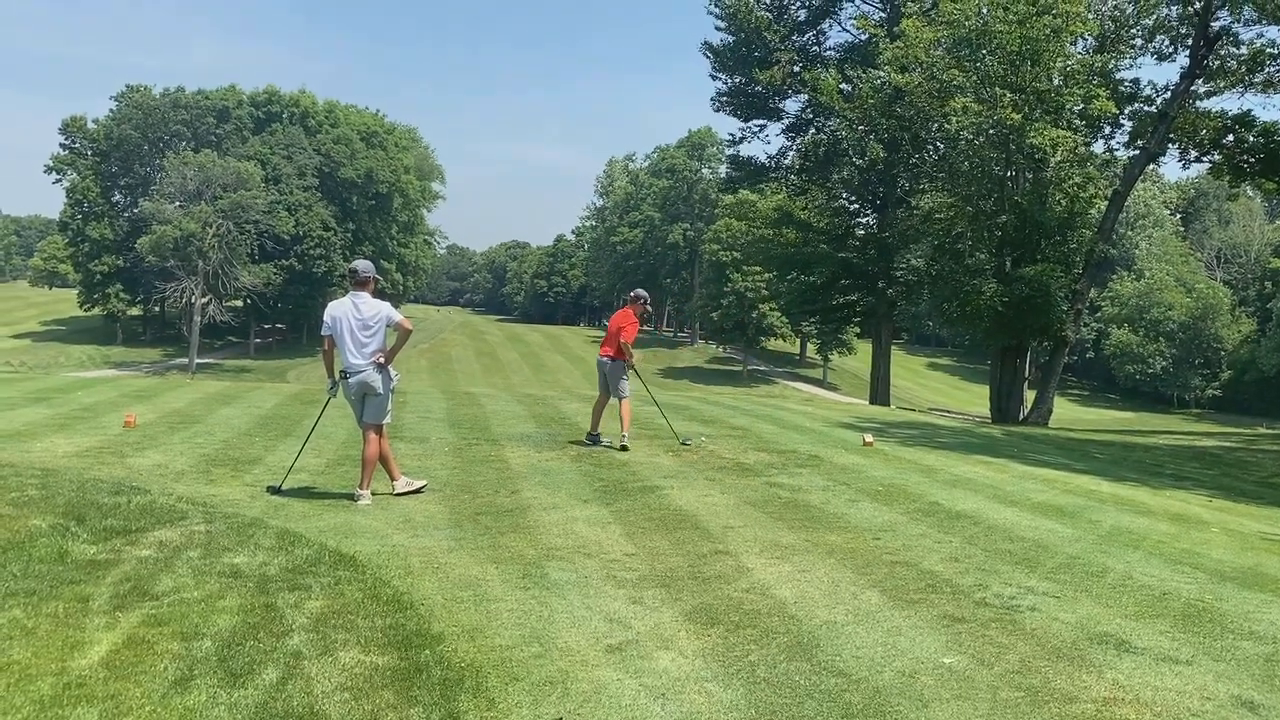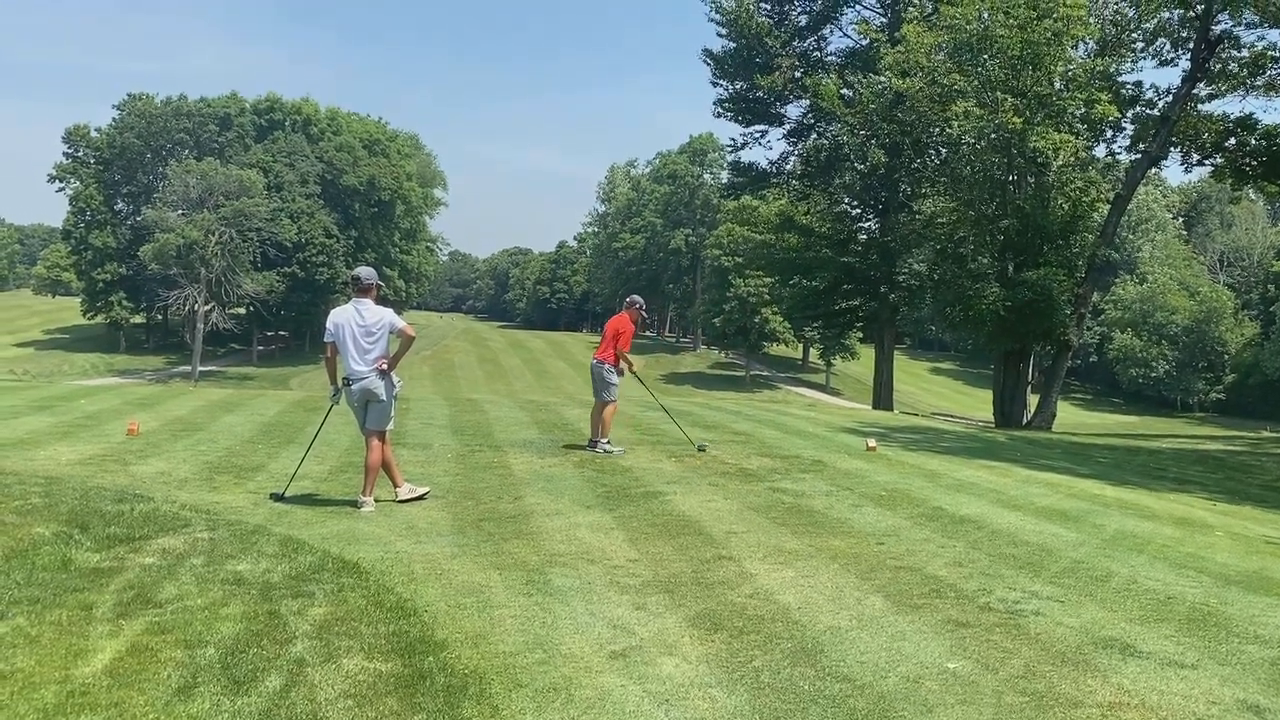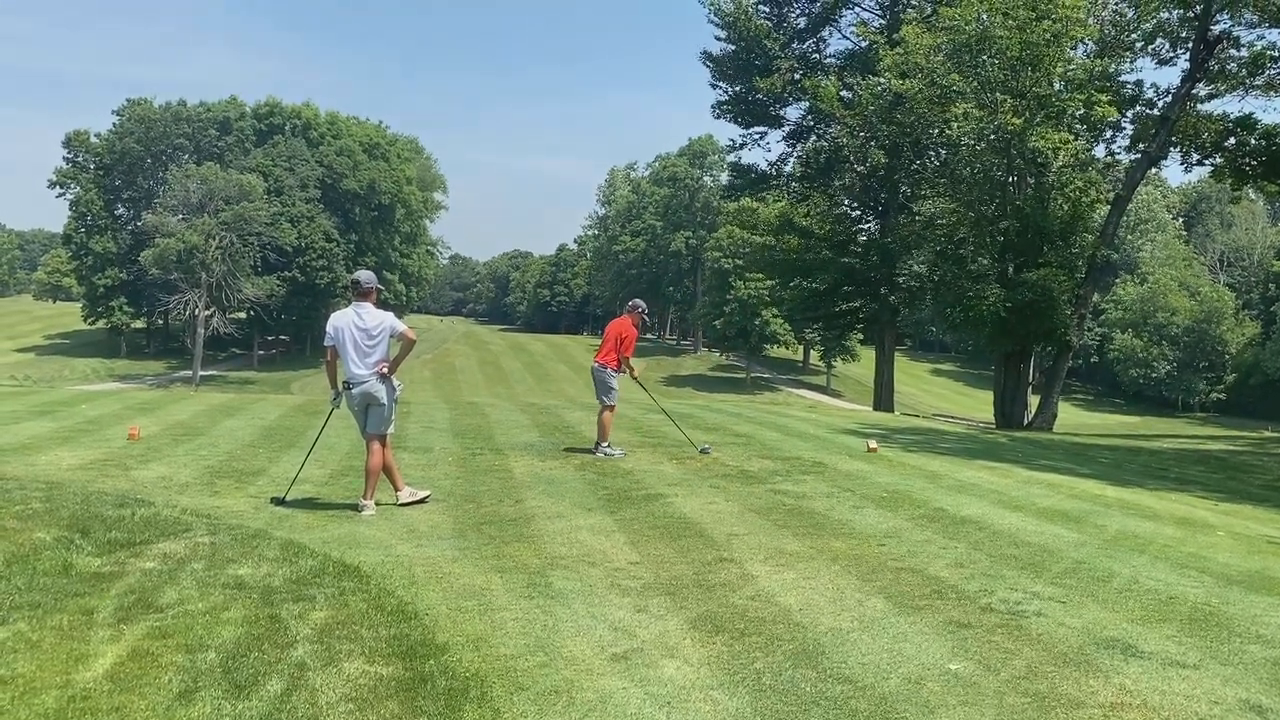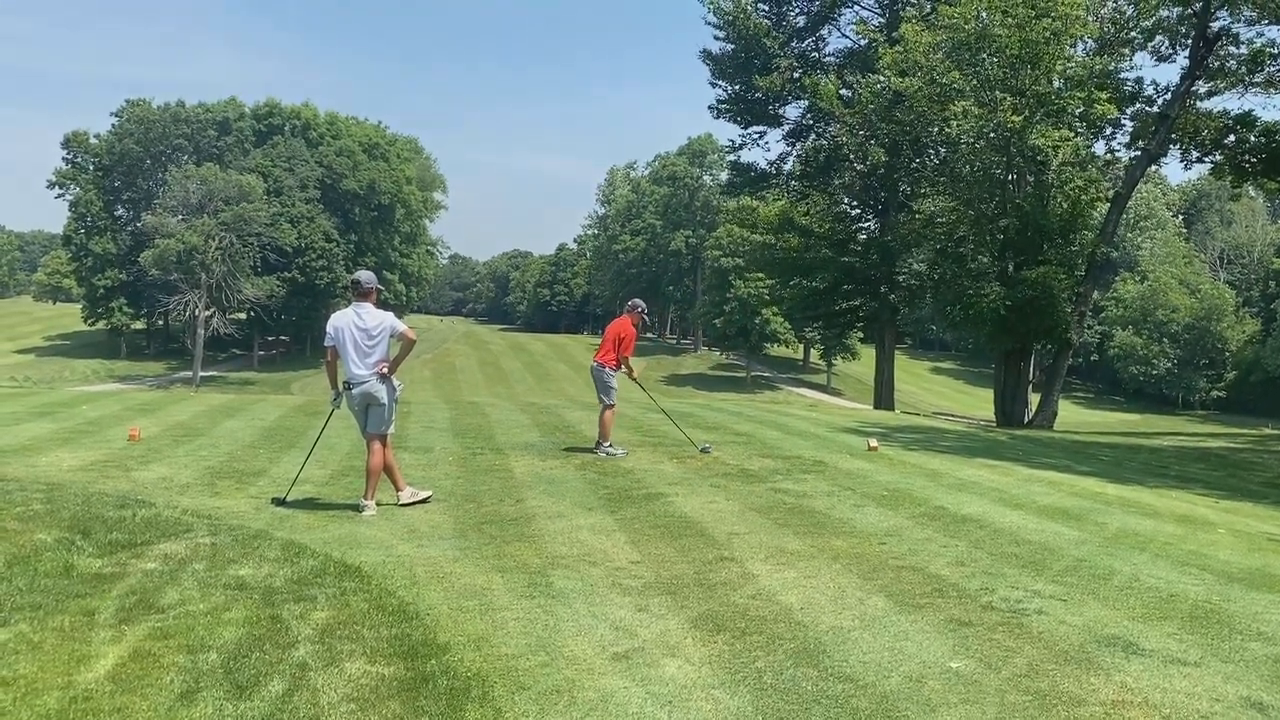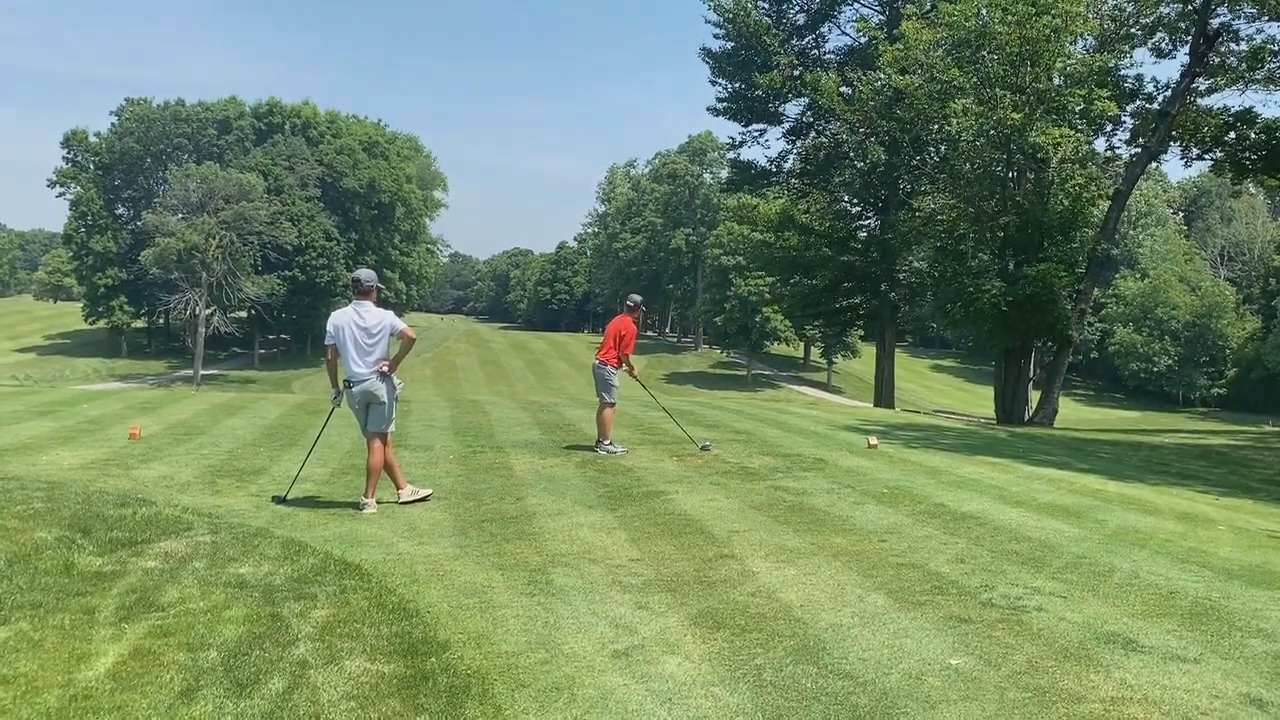
dt=0.5s
person 1, frame 1
left shoulder: (333, 308)
right shoulder: (380, 307)
left elbow: (327, 348)
right elbow: (407, 327)
left wrist: (331, 379)
right wrist: (391, 355)
left hip: (350, 378)
right hip: (376, 374)
left knee: (377, 431)
right knee: (373, 433)
left ankle: (398, 480)
right ankle: (363, 490)
person 1, frame 2
left shoulder: (336, 315)
right shoulder: (383, 314)
left elbow: (329, 355)
right elbow: (410, 334)
left wrist: (334, 386)
right wrist: (394, 362)
left hip: (352, 385)
right hip: (379, 381)
left knee: (380, 438)
right knee: (376, 440)
left ankle: (401, 487)
right ankle: (366, 497)
person 1, frame 3
left shoulder: (336, 319)
right shoulder: (384, 317)
left elbow: (330, 359)
right elbow: (411, 337)
left wrist: (334, 389)
right wrist: (394, 365)
left hip: (353, 389)
right hip: (379, 384)
left knee: (381, 441)
right knee: (376, 444)
left ankle: (402, 490)
right ankle: (367, 501)
person 1, frame 4
left shoulder: (336, 319)
right shoulder: (384, 317)
left elbow: (330, 359)
right elbow: (411, 337)
left wrist: (334, 390)
right wrist: (394, 365)
left hip: (353, 389)
right hip: (380, 384)
left knee: (381, 441)
right knee: (377, 443)
left ankle: (403, 491)
right ankle: (368, 501)
person 1, frame 5
left shoulder: (336, 317)
right shoulder: (384, 316)
left elbow: (330, 358)
right elbow: (411, 336)
left wrist: (335, 388)
right wrist: (394, 364)
left hip: (353, 387)
right hip: (380, 383)
left knee: (381, 440)
right knee: (378, 442)
left ankle: (403, 488)
right ankle: (368, 499)
person 2, frame 1
left shoulder: (619, 314)
right shoulder: (633, 320)
right elbow: (623, 342)
left wrist: (626, 358)
right wrist: (631, 357)
left hip: (602, 358)
right hip: (615, 361)
left knee: (603, 397)
right knee: (624, 399)
left ankle: (593, 434)
right ankle: (624, 436)
person 2, frame 2
left shoulder: (615, 319)
right shoulder: (628, 326)
right elbow: (620, 351)
left wrist: (618, 365)
right wrist: (630, 365)
left hip: (597, 362)
right hip: (606, 366)
left knee: (600, 403)
right knee: (611, 403)
left ankle: (594, 440)
right ankle: (603, 443)
person 2, frame 3
left shoulder: (615, 322)
right shoulder: (631, 330)
right elbow: (623, 356)
left wrist: (619, 366)
right wrist: (632, 370)
left hip: (598, 365)
right hip: (607, 369)
left knee: (605, 406)
right knee: (609, 407)
left ankle: (600, 443)
right ankle: (604, 447)
person 2, frame 4
left shoulder: (617, 322)
right shoulder: (630, 330)
right elbow: (623, 356)
left wrist: (622, 367)
right wrist: (631, 371)
left hip: (598, 365)
right hip: (606, 369)
left knee: (606, 406)
right knee: (610, 407)
left ankle: (601, 442)
right ankle: (606, 446)
person 2, frame 5
left shoulder: (617, 320)
right shoulder: (630, 328)
right elbow: (624, 354)
left wrist: (625, 366)
right wrist: (632, 369)
left hip: (599, 362)
right hip: (608, 367)
left knee: (604, 404)
right knee: (609, 405)
left ankle: (601, 440)
right ankle: (606, 444)
